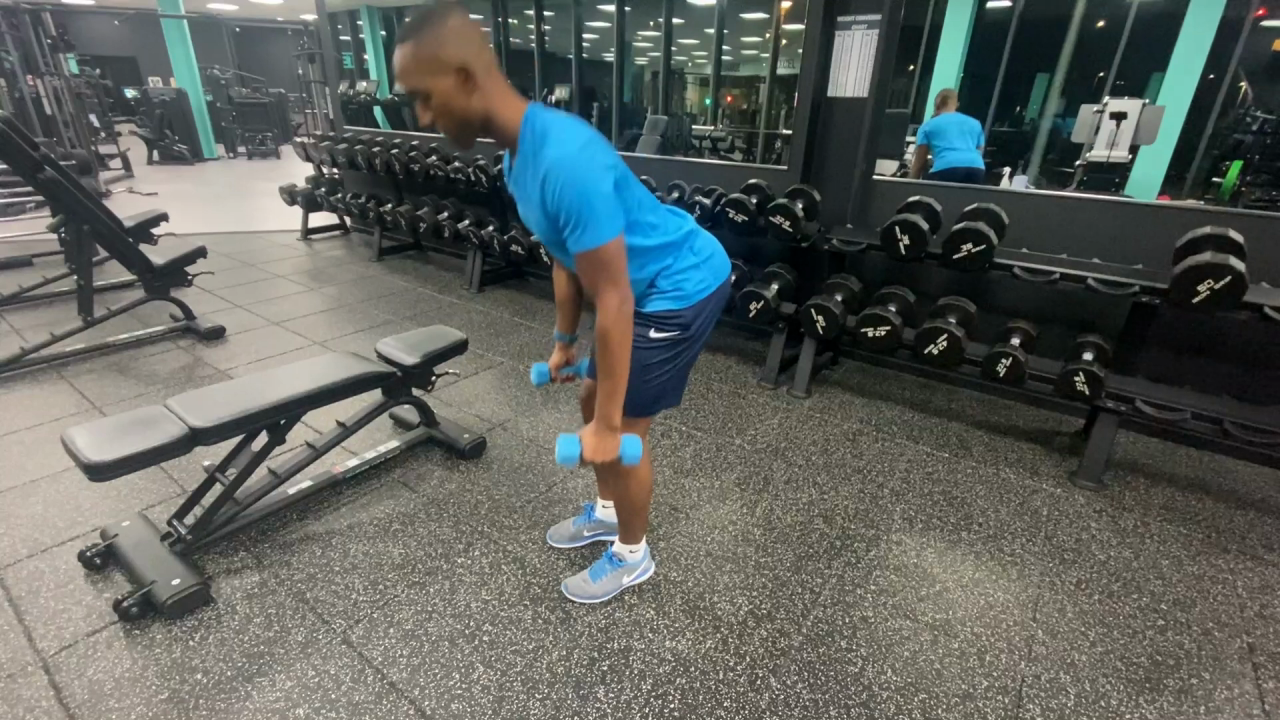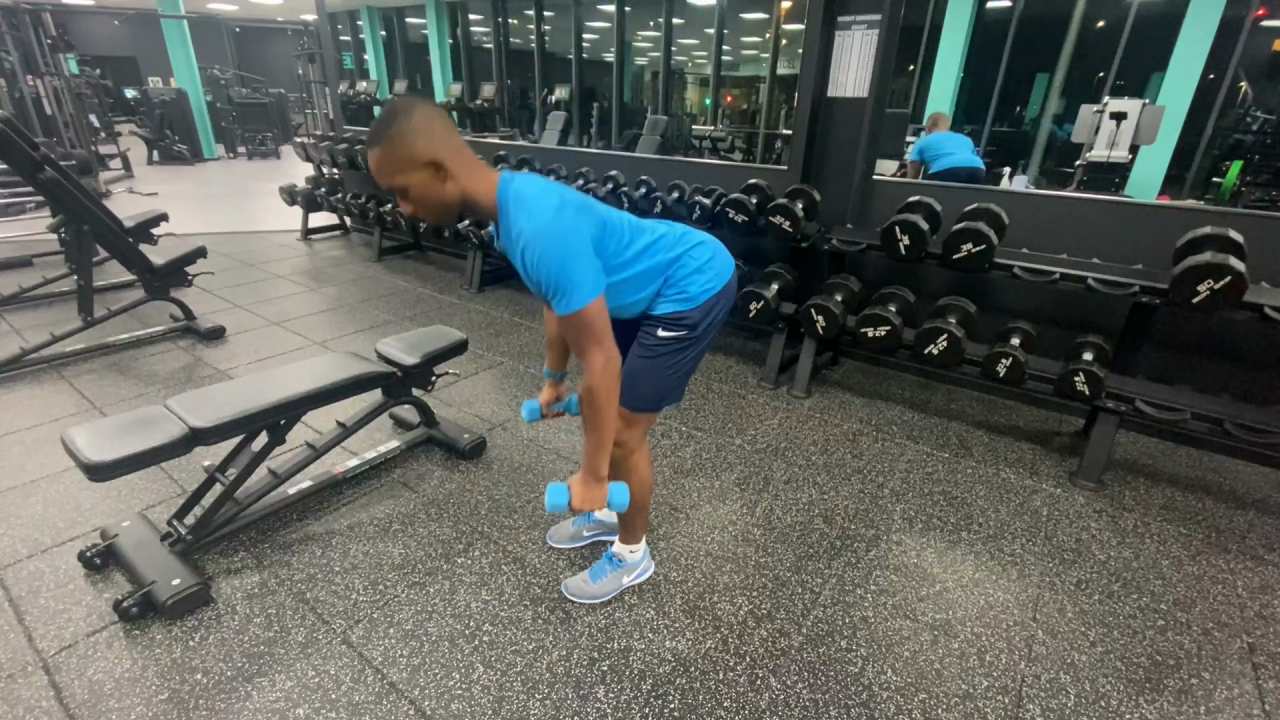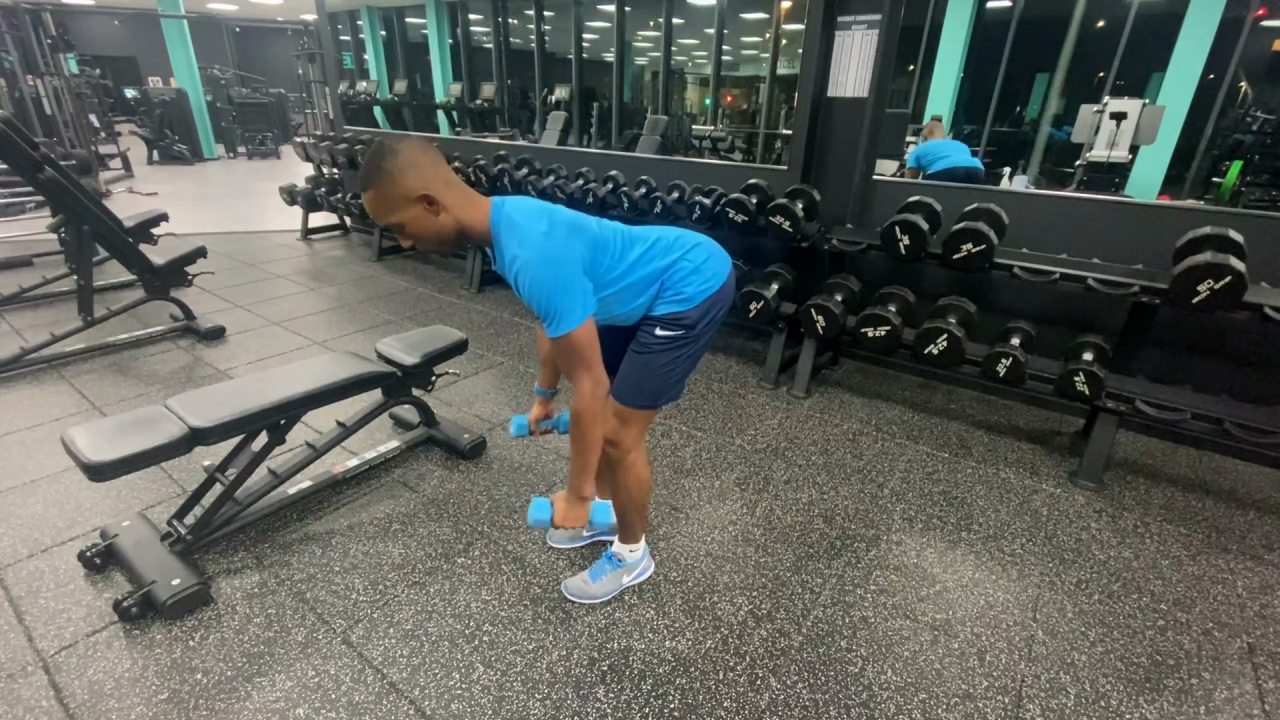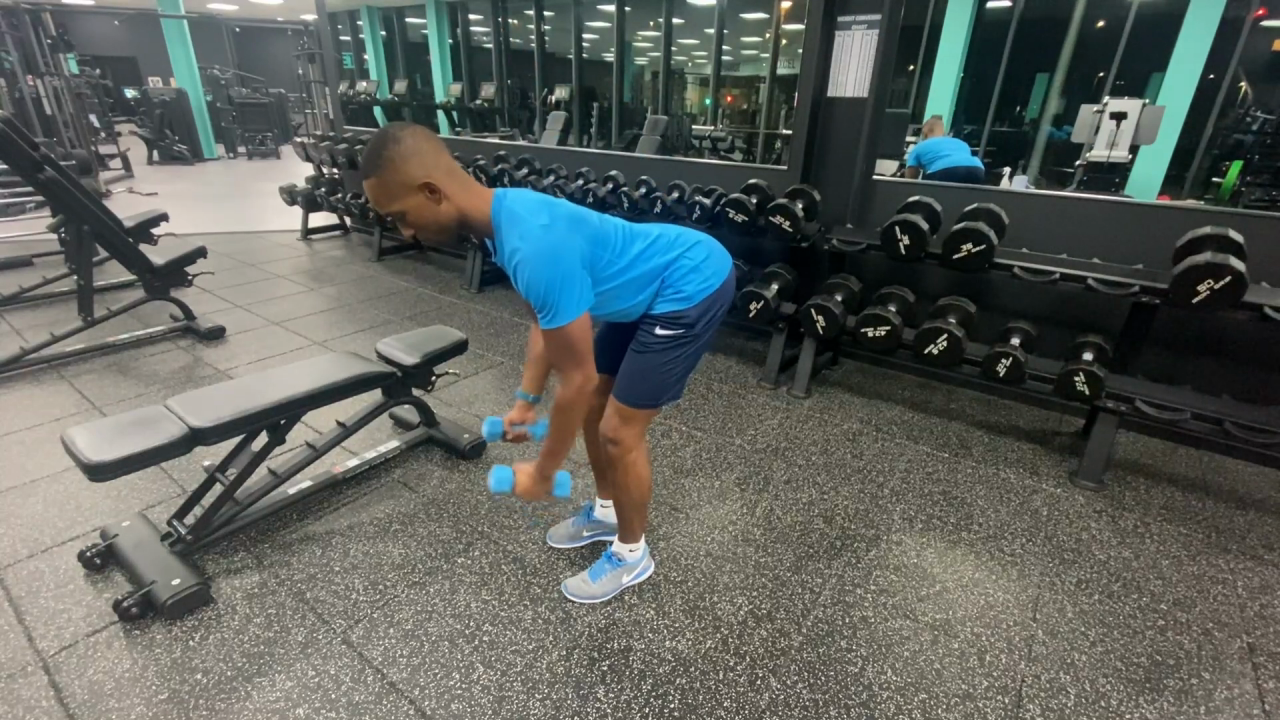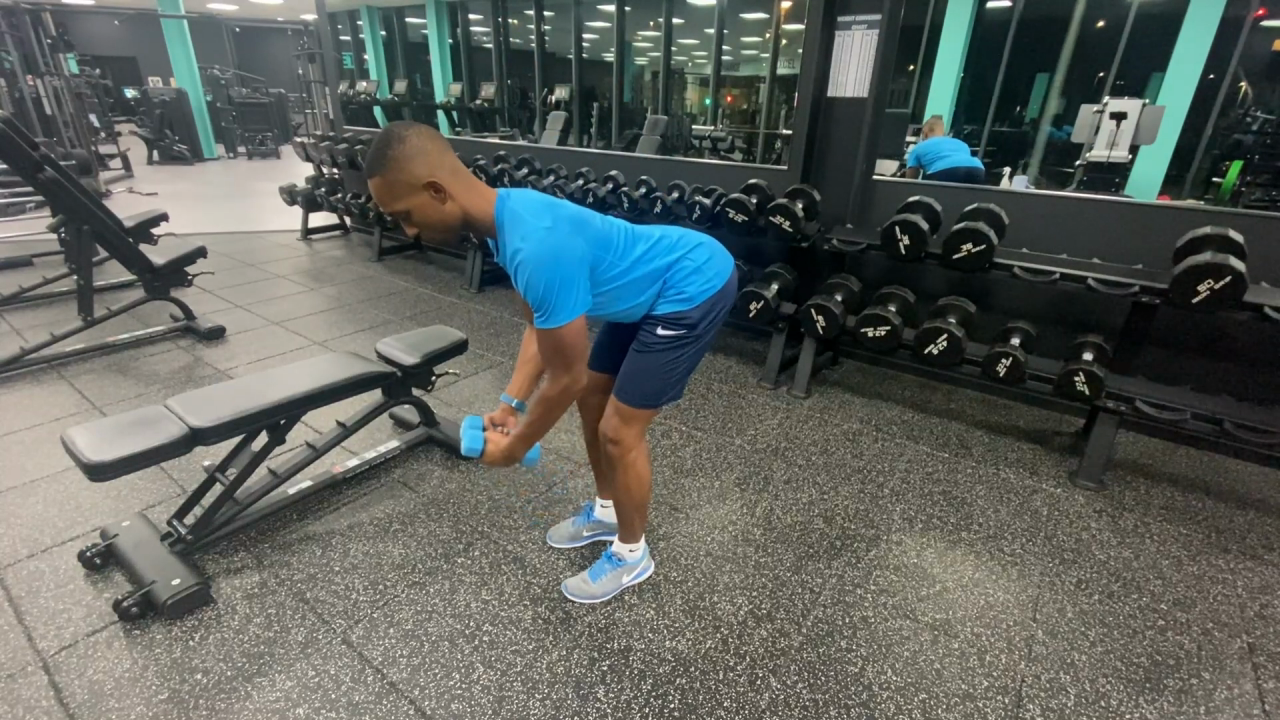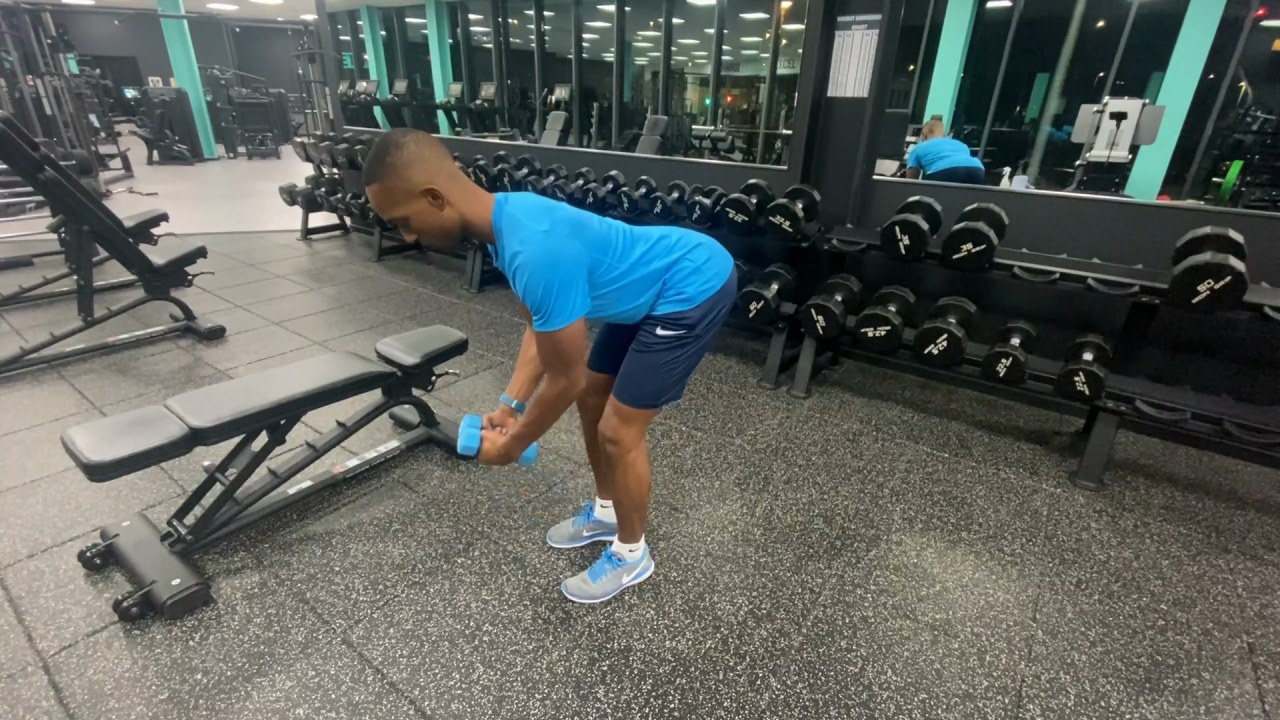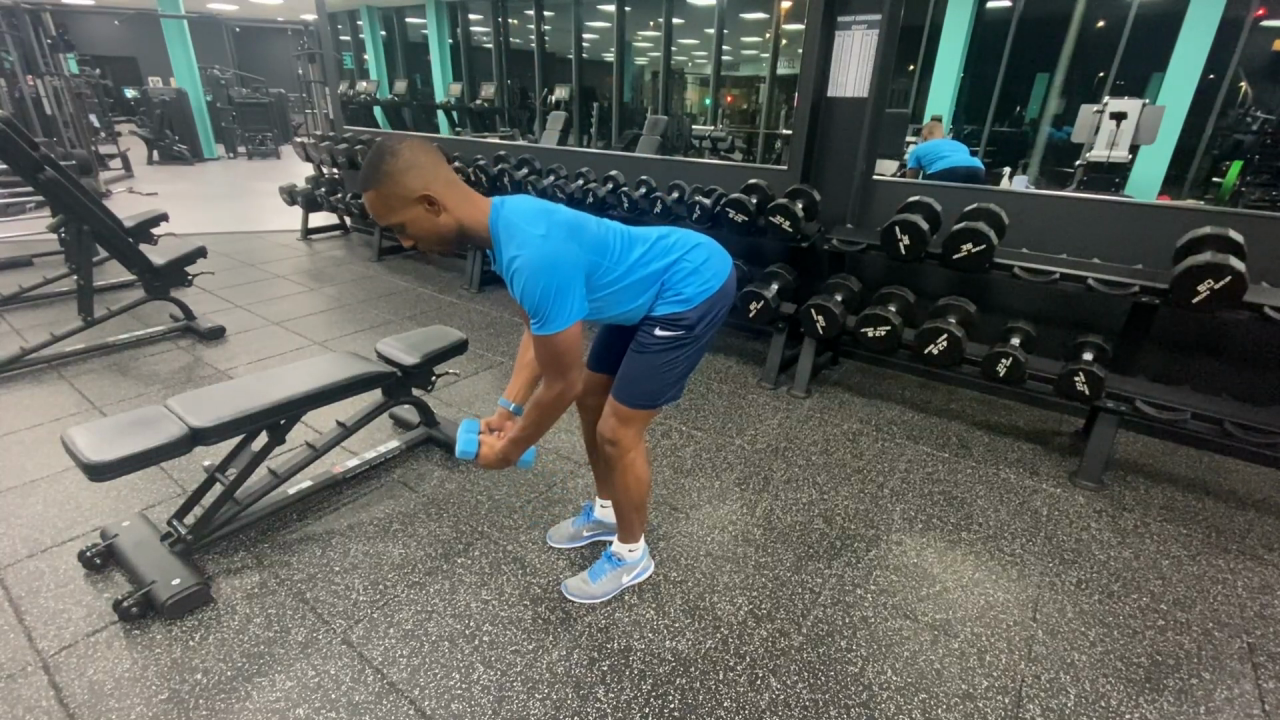
dt=0.3s
person 1, frame 1
left shoulder: (564, 162)
right shoulder: (523, 150)
left elbow: (613, 302)
right elbow: (568, 258)
left wrist: (607, 426)
right wrist: (563, 341)
left hip: (683, 288)
right hip: (650, 285)
left knee: (623, 432)
right knee: (592, 399)
left ankle: (632, 555)
right ankle: (607, 512)
person 1, frame 2
left shoulder: (541, 230)
right shoulder: (510, 201)
left elbow: (602, 360)
right elbow: (559, 301)
left wrist: (593, 473)
right wrist: (553, 379)
left hip: (691, 288)
right hip: (657, 284)
left knee: (621, 431)
right knee: (595, 404)
left ankle: (631, 555)
right ankle: (606, 513)
person 1, frame 3
left shoulder: (533, 253)
right shoulder: (507, 221)
left elbow: (590, 386)
right elbow: (553, 321)
left wrist: (577, 494)
right wrist: (543, 398)
left hip: (690, 289)
right hip: (655, 285)
left knee: (618, 429)
right knee: (602, 410)
left ankle: (631, 555)
right ankle: (610, 514)
person 1, frame 4
left shoulder: (535, 246)
right shoulder: (507, 213)
left elbow: (578, 379)
right elbow: (546, 321)
left wrist: (541, 471)
right wrist: (526, 400)
left hip: (690, 287)
right hip: (652, 284)
left knee: (618, 430)
right knee: (597, 404)
left ankle: (631, 554)
right ankle: (606, 511)
person 1, frame 5
left shoulder: (538, 247)
right shoulder: (508, 215)
left elbow: (567, 378)
right elbow: (541, 327)
left wrist: (514, 447)
right wrist: (511, 405)
left hip: (693, 288)
right hip: (652, 286)
left knee: (619, 430)
right knee: (593, 400)
left ankle: (631, 554)
right ankle: (605, 512)
person 1, frame 6
left shoulder: (537, 250)
right shoulder: (507, 217)
left elbow: (565, 379)
right elbow: (543, 327)
left wrist: (510, 446)
right wrist: (510, 405)
left hip: (692, 288)
right hip: (654, 285)
left knee: (618, 430)
right knee: (592, 399)
left ankle: (631, 554)
right ankle: (605, 511)
person 1, frame 7
left shoulder: (535, 253)
right shoulder: (505, 219)
left elbow: (562, 382)
right elbow: (540, 328)
left wrist: (509, 450)
right wrist: (508, 408)
left hip: (692, 288)
right hip: (653, 284)
left knee: (618, 429)
right knee: (592, 399)
left ankle: (631, 554)
right ankle: (605, 512)
